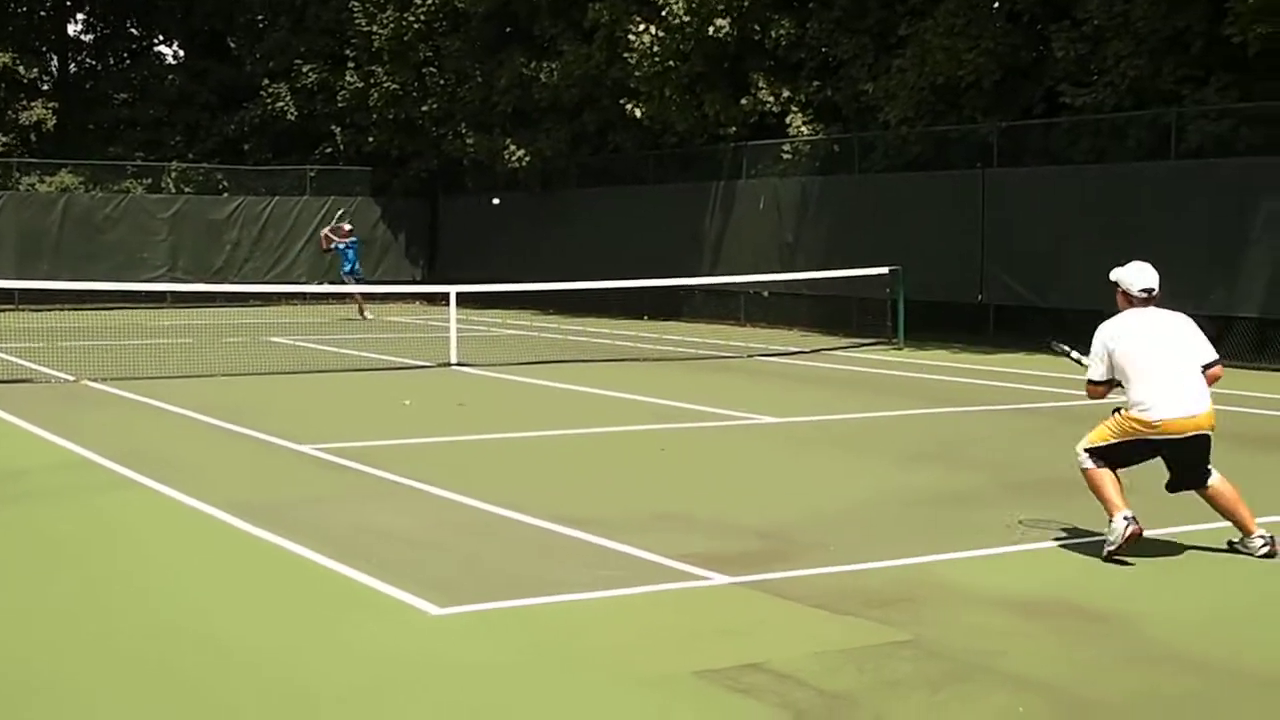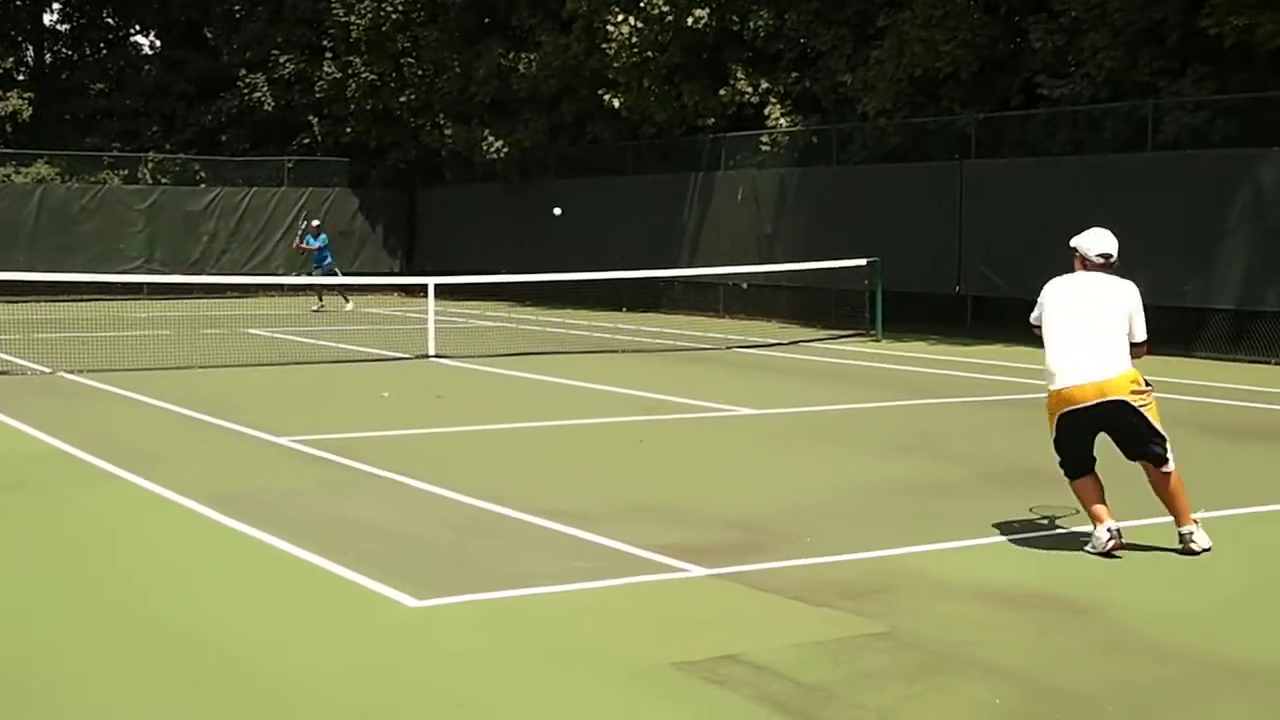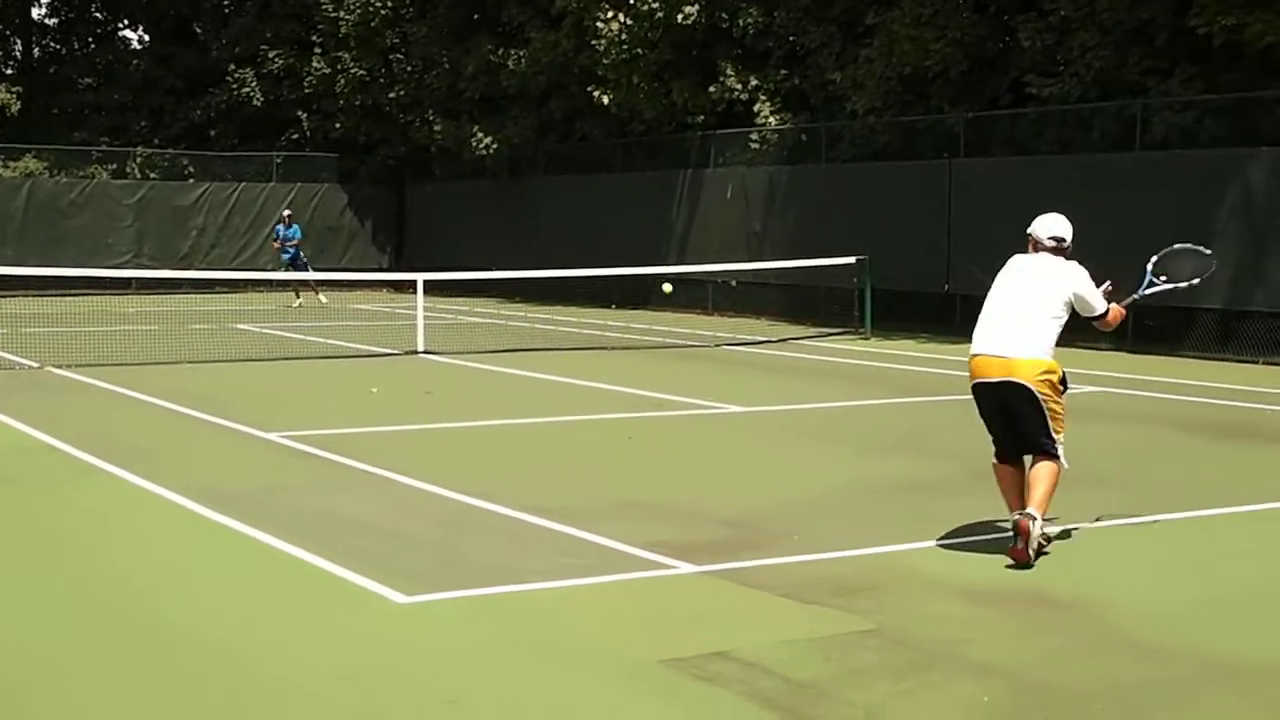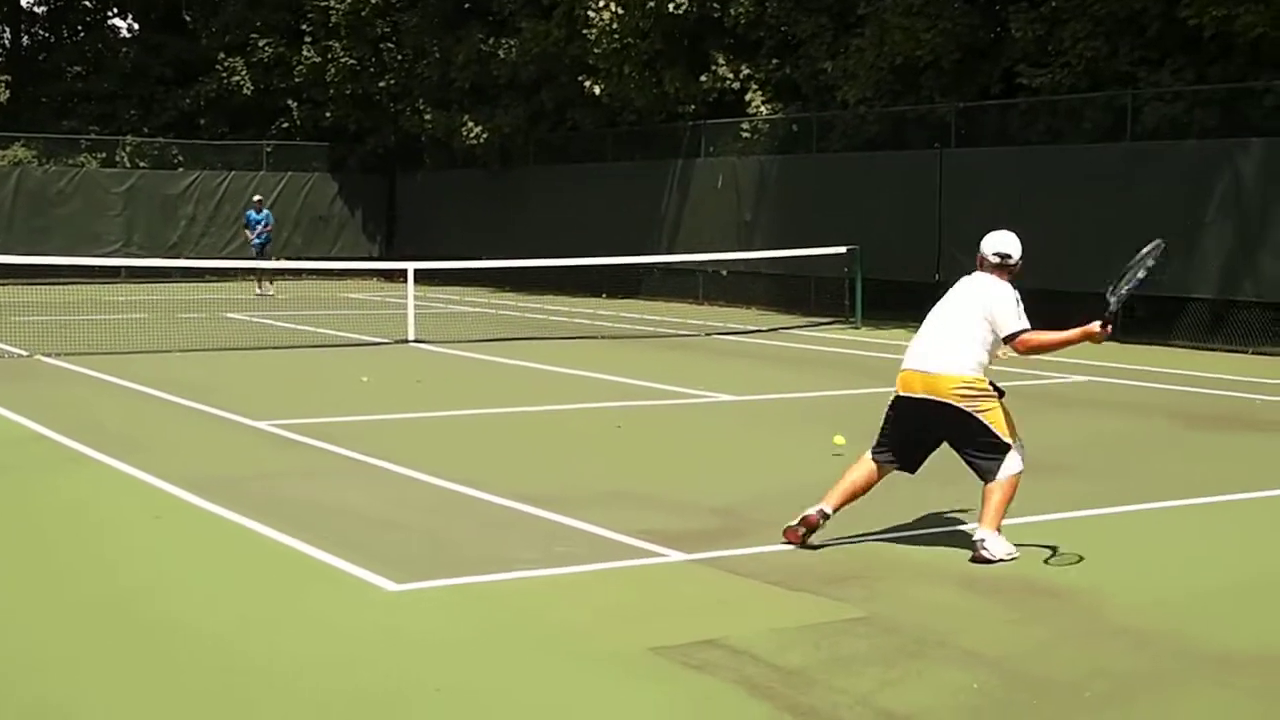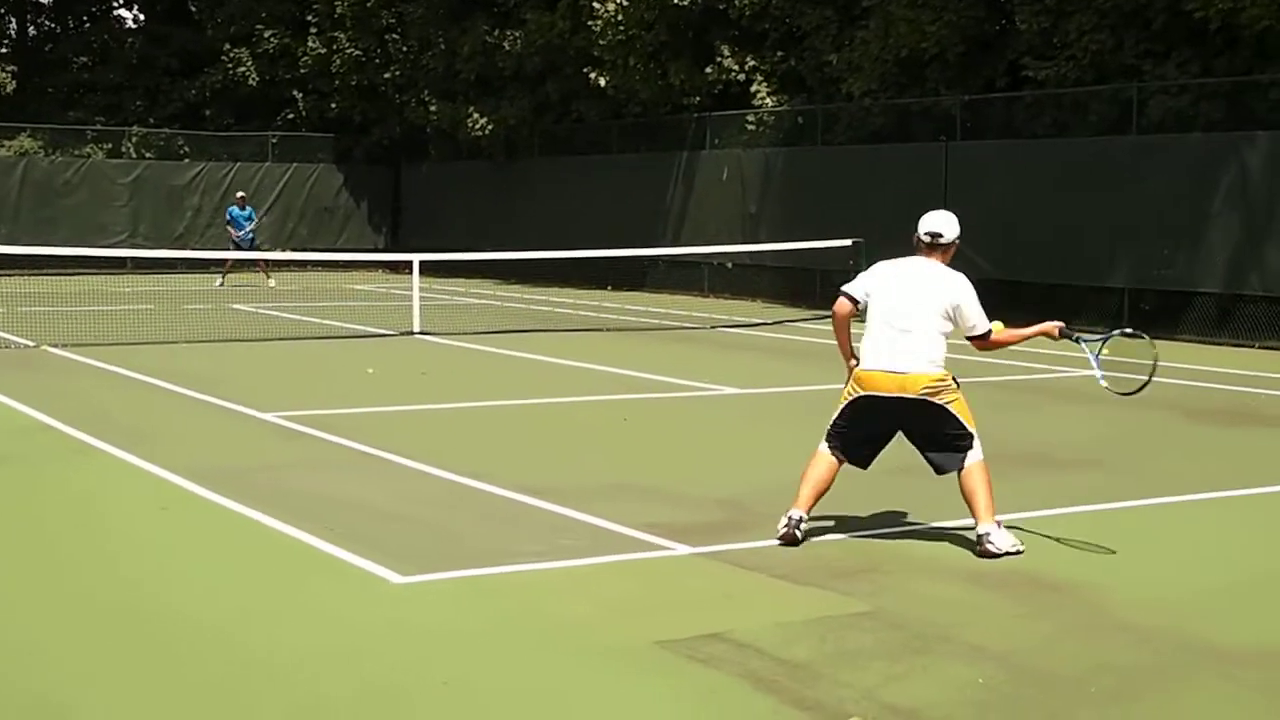
dt=0.2s
person 1, frame 1
left shoulder: (1108, 329)
right shoulder: (1182, 322)
left elbow: (1095, 390)
right elbow: (1215, 372)
left hip: (1148, 423)
right hip: (1198, 419)
left knee: (1090, 455)
right knee: (1202, 479)
left ankle: (1122, 521)
right ankle: (1256, 537)
person 1, frame 2
left shoulder: (1053, 288)
right shoulder: (1126, 289)
left elbow: (1038, 327)
right elbow: (1138, 349)
left hip: (1067, 395)
right hip: (1117, 386)
left knee: (1075, 465)
right knee: (1156, 458)
left ankle: (1104, 529)
right ankle: (1189, 530)
person 1, frame 3
left shoulder: (1015, 264)
right shoulder: (1073, 273)
right elbow: (1108, 320)
left wrist: (1090, 299)
right wrist: (1116, 309)
left hip: (983, 363)
right hip: (1028, 368)
left knee: (1006, 451)
right knee: (1048, 452)
left ankle: (1022, 520)
right ankle: (1030, 522)
person 1, frame 4
left shoulder: (965, 285)
right shoulder: (1003, 294)
right elbow: (1022, 342)
right wrist: (1081, 333)
left hip: (911, 379)
right hip: (958, 387)
left knee: (879, 459)
right knee: (1008, 462)
left ankle: (819, 513)
right ankle: (988, 537)
person 1, frame 5
left shoulder: (883, 269)
right shoulder: (958, 284)
left elbow: (841, 310)
right elbow: (984, 341)
left wrist: (848, 355)
right wrist: (1037, 330)
left hip: (872, 381)
right hip: (926, 385)
left knee: (832, 448)
right knee: (967, 454)
left ankle: (796, 518)
right ankle: (990, 532)
